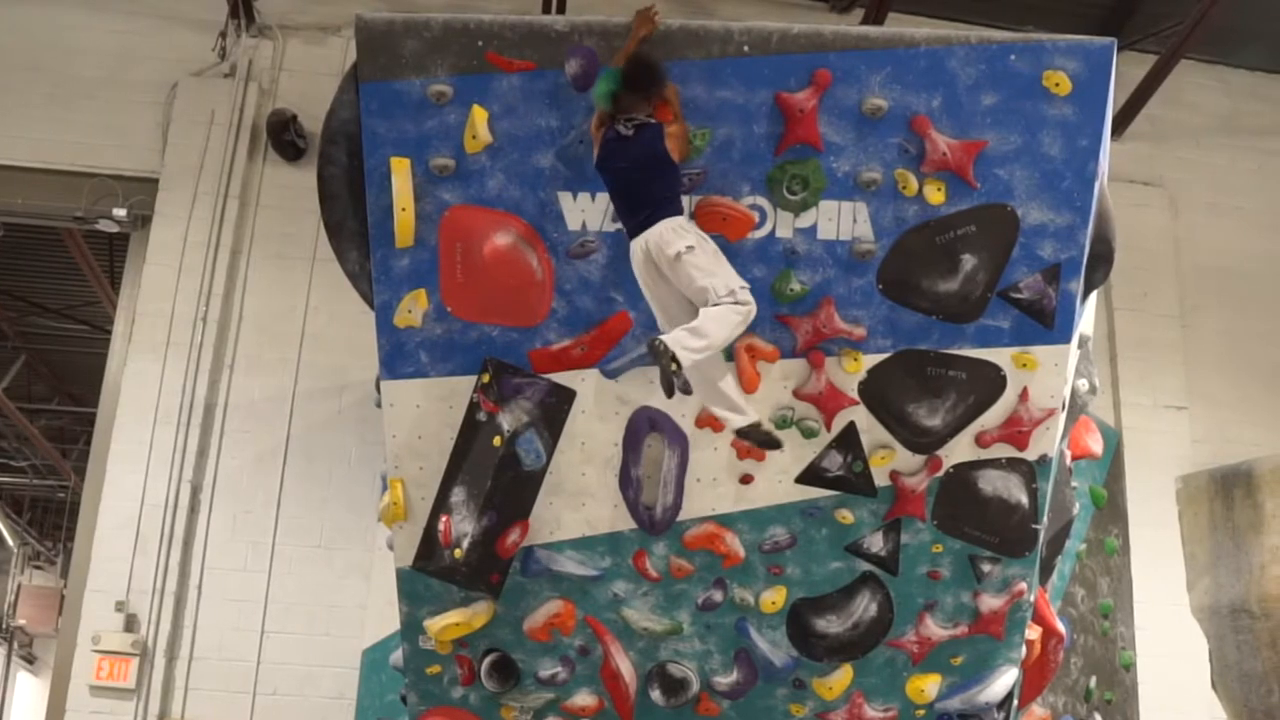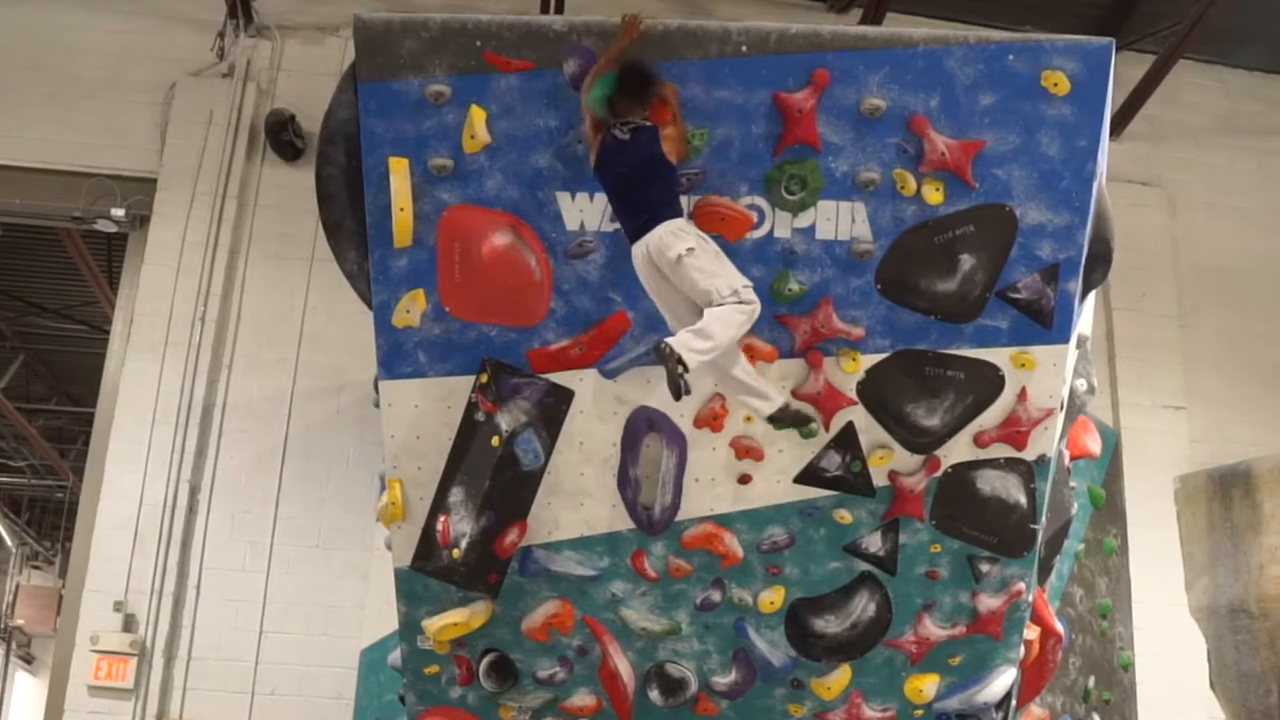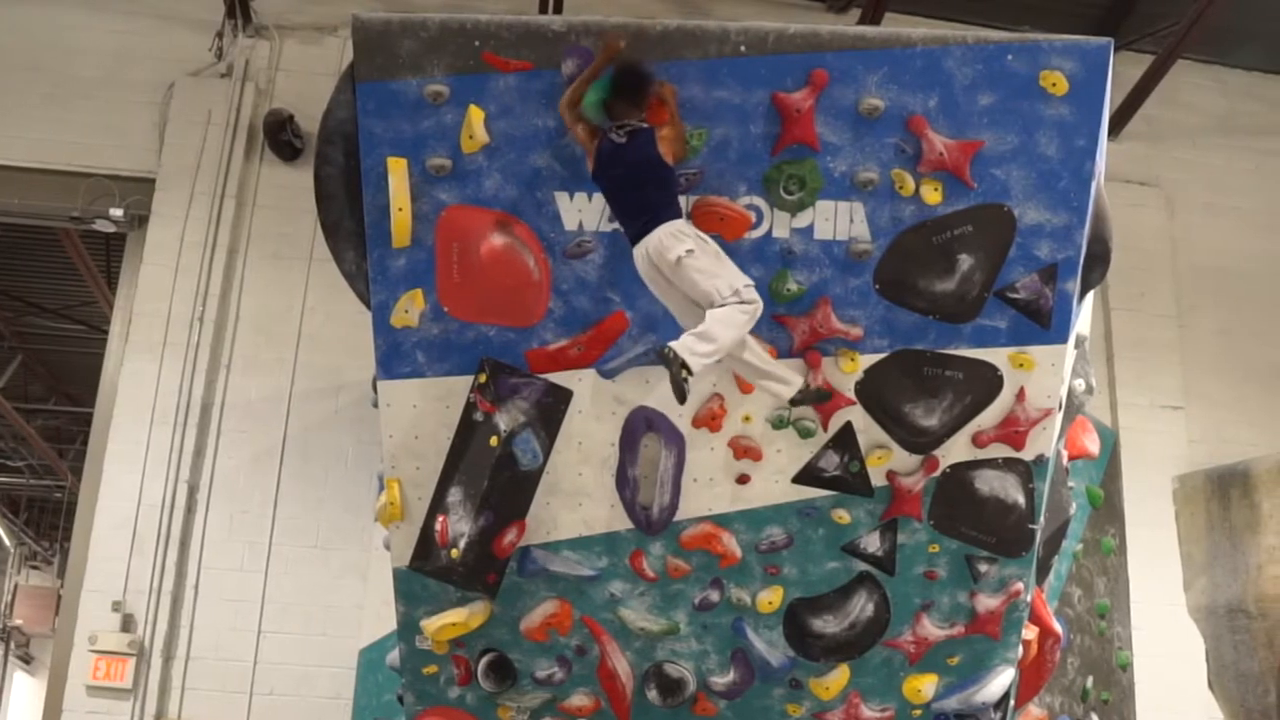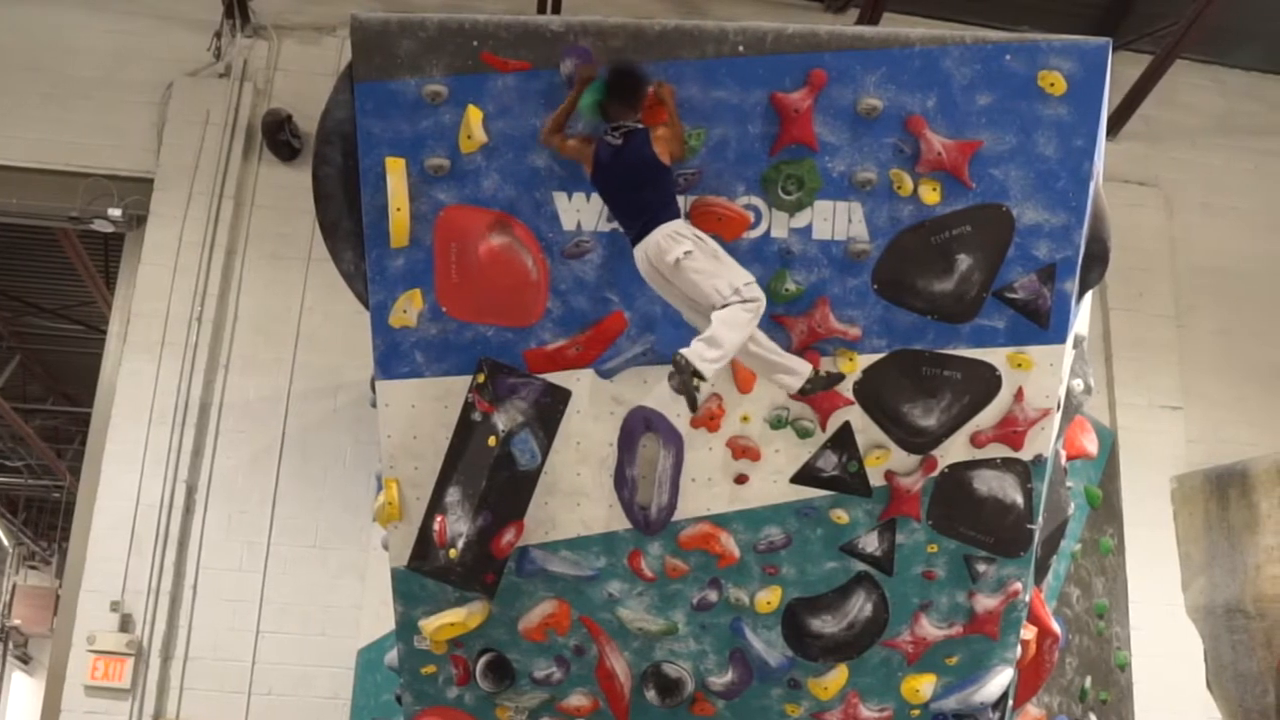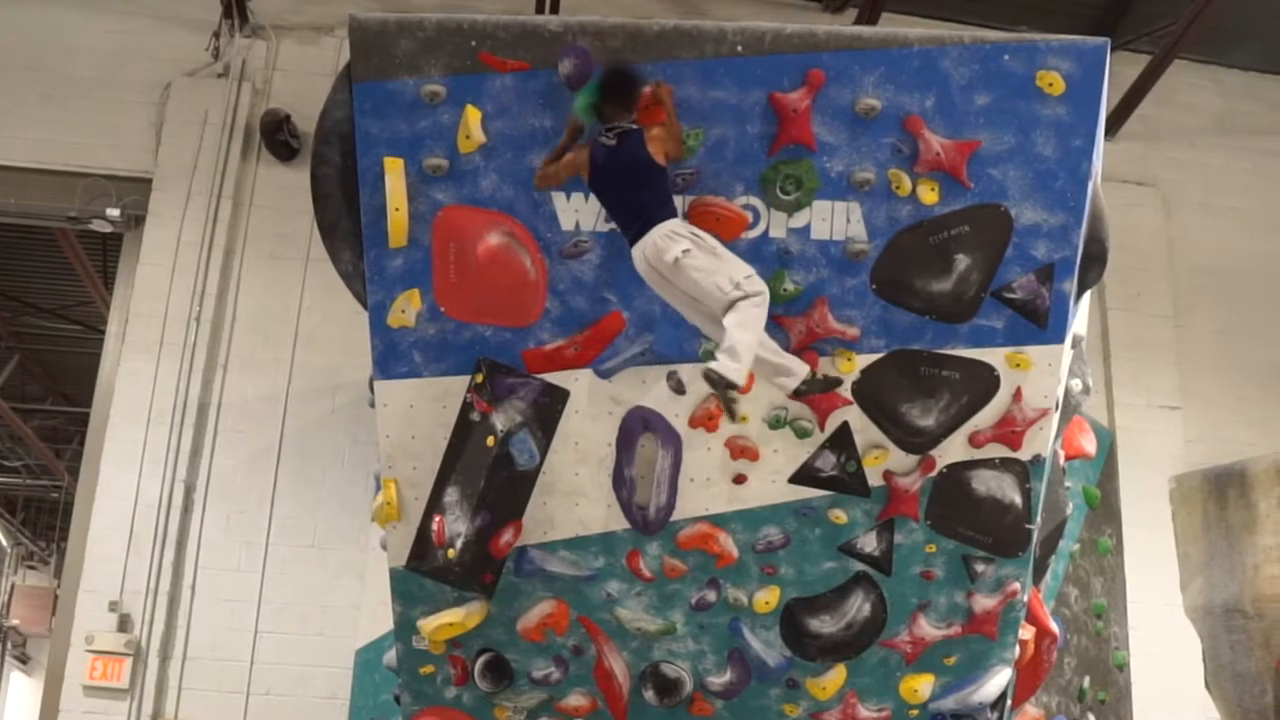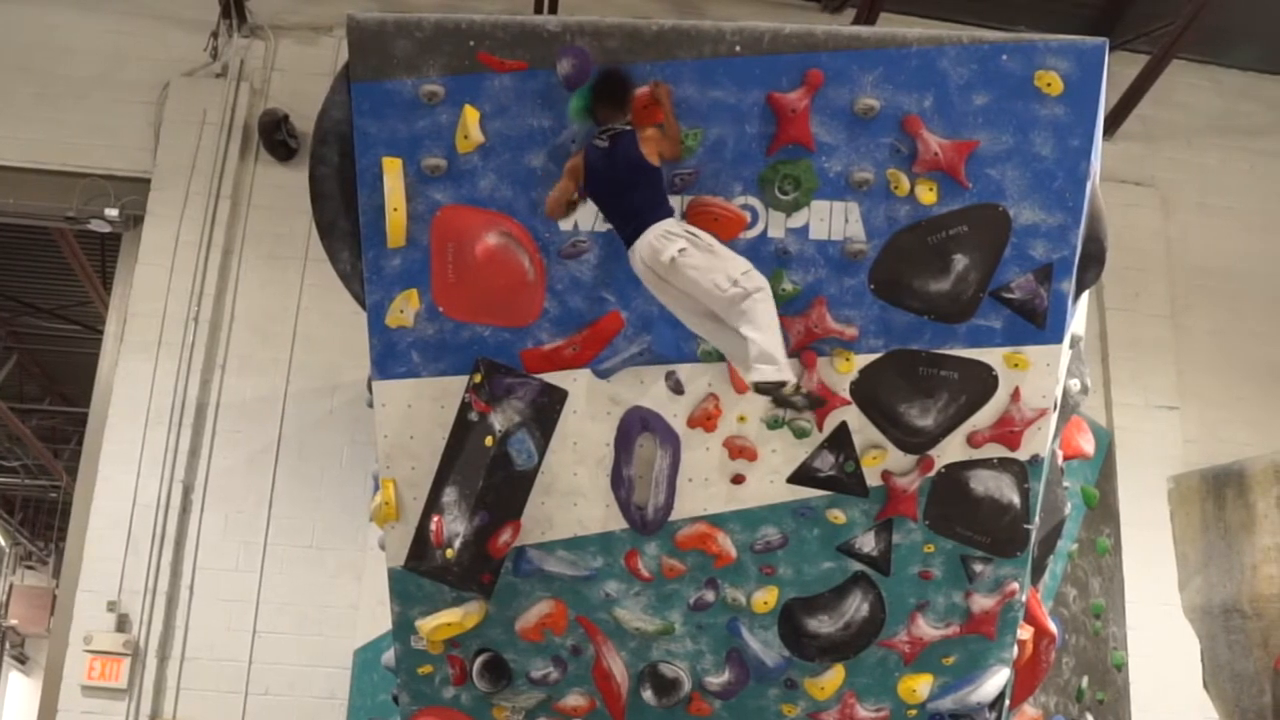
dt=0.1s
person 1, frame 1
left shoulder: (601, 134)
right shoulder: (669, 133)
left elbow: (609, 85)
left wrist: (635, 38)
right wrist: (674, 106)
left hip: (639, 246)
right hip: (673, 233)
left knee: (695, 339)
right knee: (737, 303)
left ankle: (742, 419)
right ankle: (673, 348)
person 1, frame 2
left shoulder: (598, 141)
right shoulder: (665, 136)
left elbow: (590, 90)
left wrist: (620, 45)
right wrist: (674, 106)
left hip: (640, 252)
right hip: (672, 237)
left knee: (709, 331)
right knee: (742, 302)
left ankle: (772, 404)
right ankle: (682, 351)
person 1, frame 3
left shoulder: (594, 146)
right shoulder: (662, 137)
left elbow: (566, 107)
right elbow: (681, 151)
left wrist: (601, 62)
right wrist: (672, 105)
left hip: (642, 252)
right hip: (673, 237)
left knee: (713, 330)
right knee: (744, 301)
left ankle: (790, 387)
right ankle: (684, 355)
person 1, frame 4
left shoulder: (589, 151)
right shoulder: (658, 137)
left elbow: (548, 135)
right elbow: (680, 152)
left wrist: (578, 90)
right wrist: (670, 106)
left hip: (645, 255)
right hip: (673, 236)
left knee: (723, 324)
right knee: (745, 301)
left ankle: (800, 376)
right ankle: (695, 362)
person 1, frame 5
left shoulder: (584, 156)
right shoulder: (652, 137)
left elbow: (541, 178)
right elbow: (678, 151)
left wrist: (570, 138)
right wrist: (668, 105)
left hip: (642, 254)
right hip: (670, 236)
left knee: (726, 322)
right knee: (751, 292)
left ankle: (796, 377)
right ankle: (727, 371)
person 1, frame 6
left shoulder: (580, 162)
right shoulder: (646, 139)
left elbow: (555, 209)
right elbow: (676, 149)
left wrist: (579, 192)
right wrist: (666, 106)
left hip: (640, 254)
right hip: (668, 236)
left knee: (721, 321)
right knee: (751, 288)
left ankle: (782, 381)
right ankle: (772, 376)
